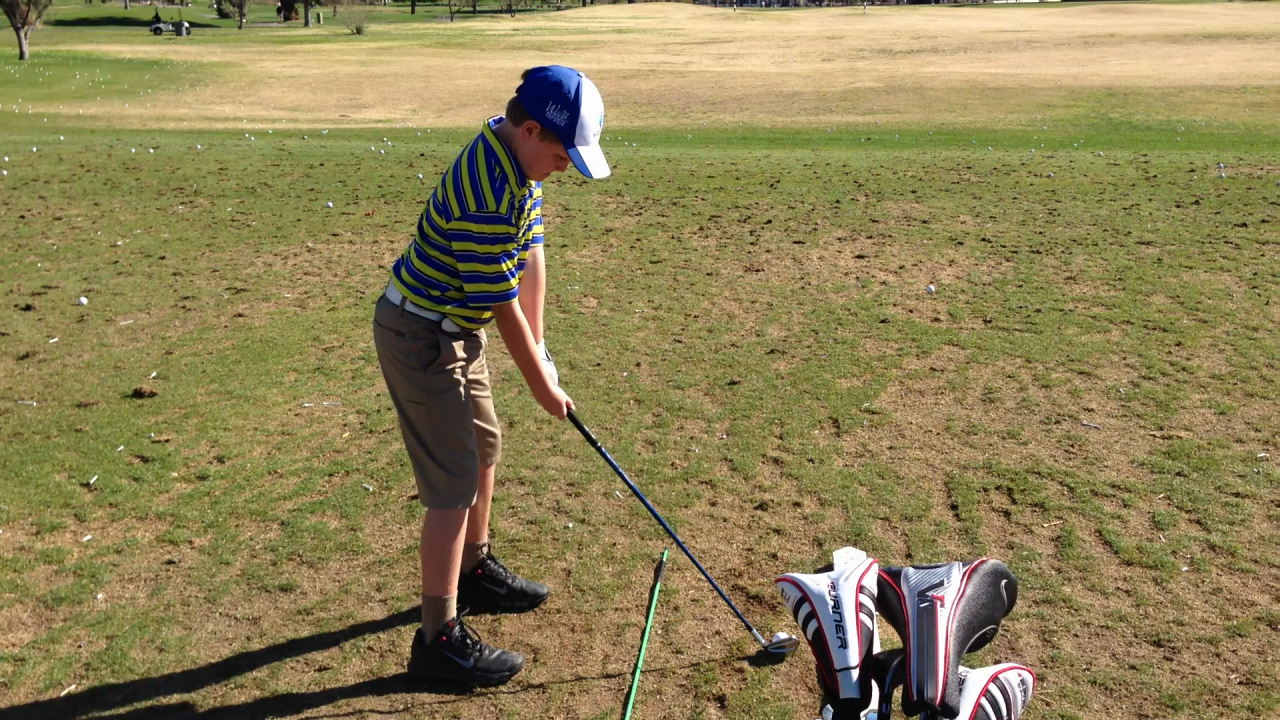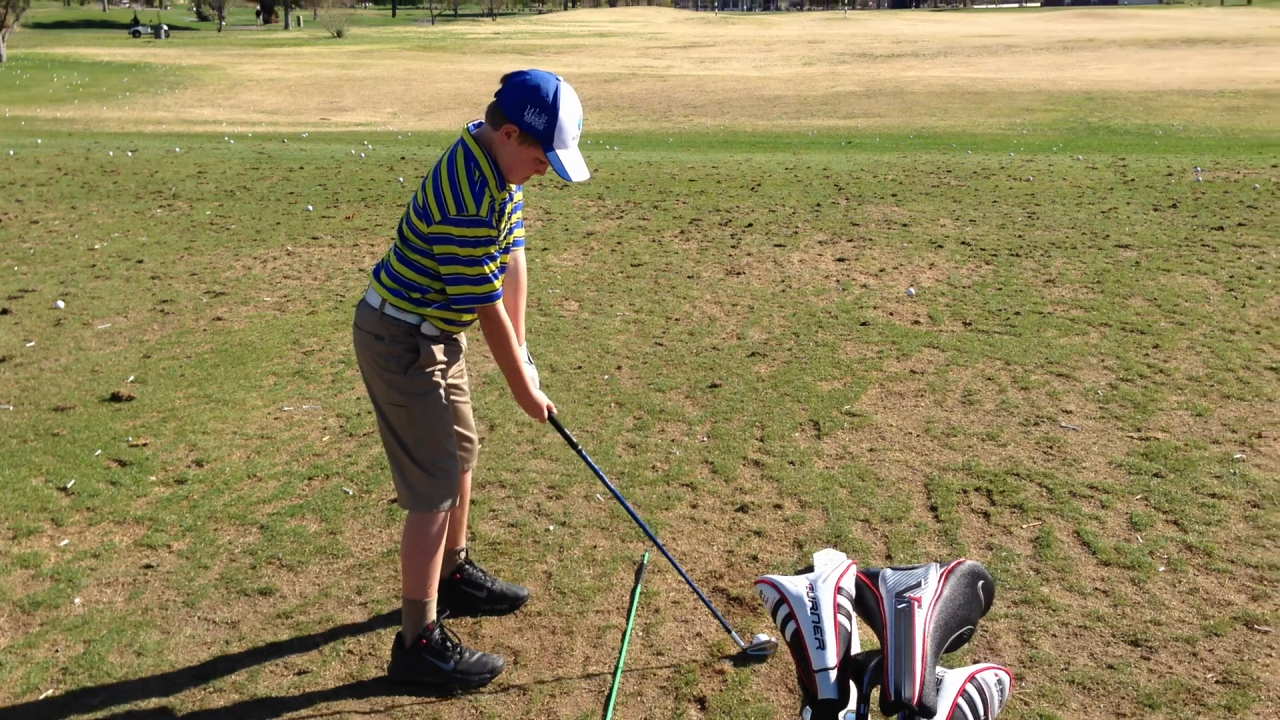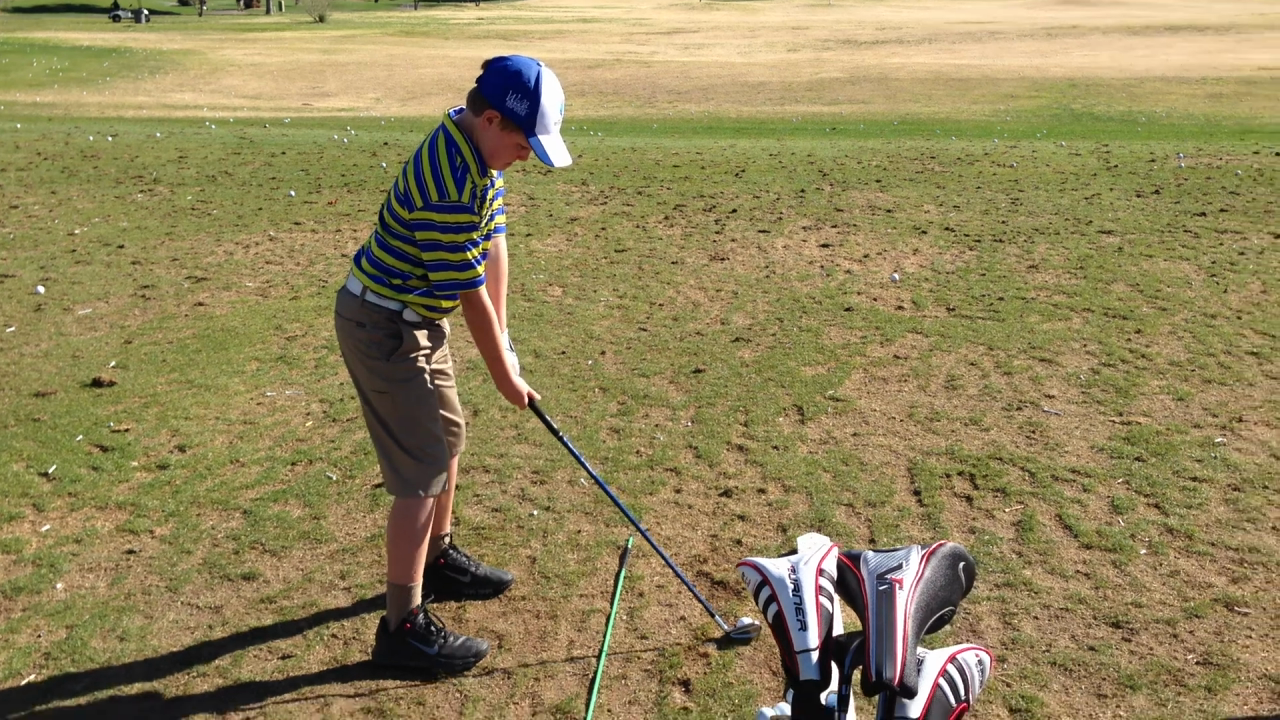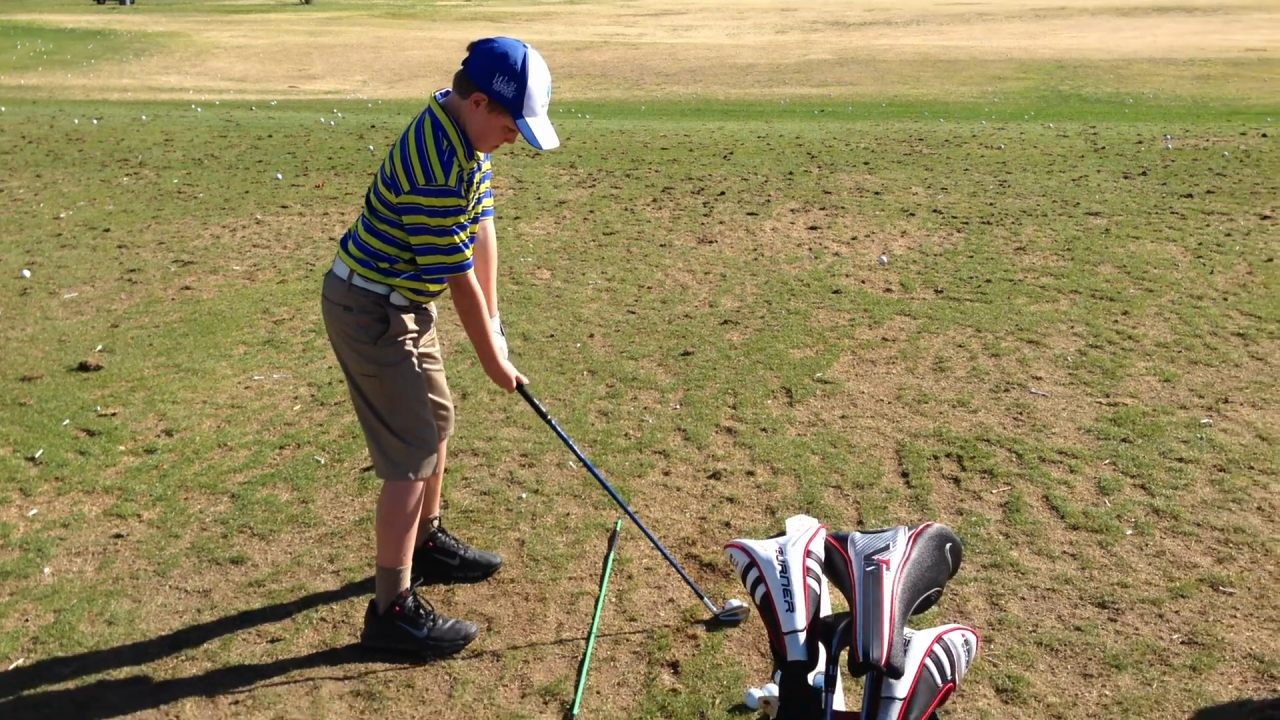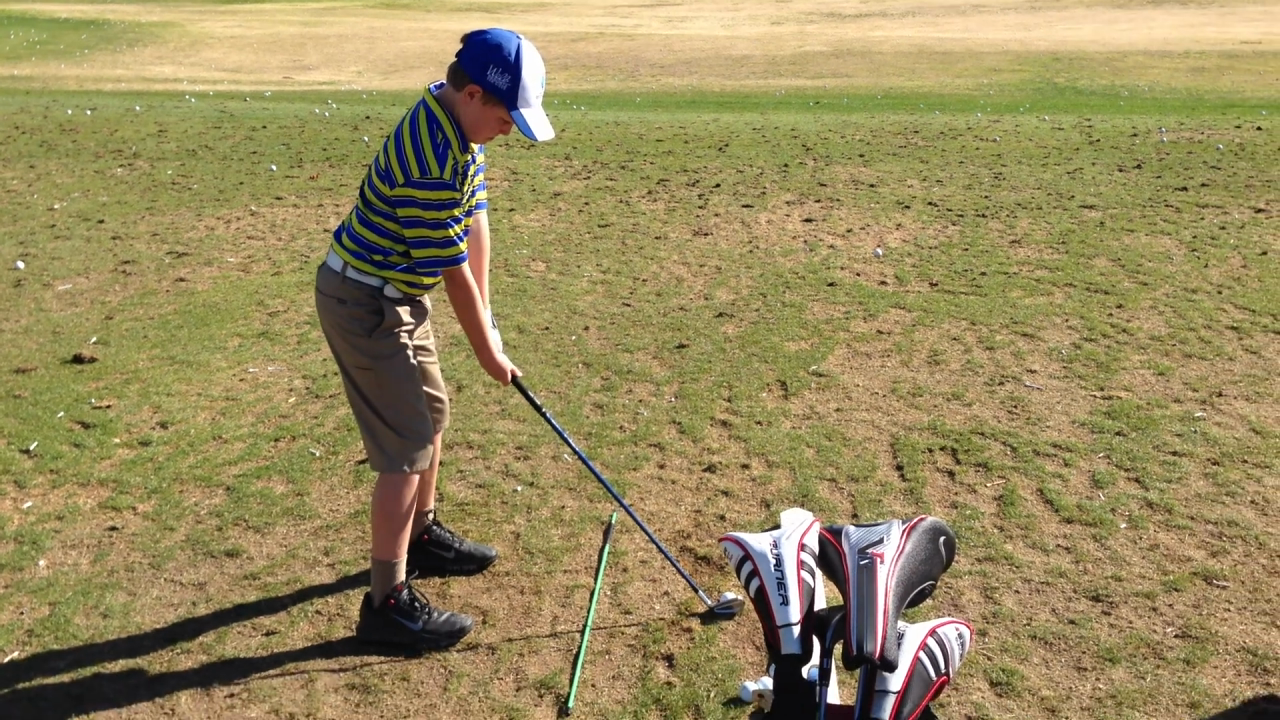
dt=0.2s
person 1, frame 1
left shoulder: (512, 154)
right shoulder: (488, 193)
left elbow: (531, 253)
right elbow: (503, 305)
left wrist: (540, 346)
right wrist: (541, 384)
left hip: (454, 326)
right hip: (422, 336)
left knee: (482, 449)
right knee: (452, 483)
left ankle: (474, 571)
right ankle: (438, 639)
person 1, frame 2
left shoulder: (496, 162)
right shoulder: (469, 196)
left elbow: (512, 258)
right elbow: (487, 306)
left wrist: (522, 350)
right wrist: (522, 387)
left hip: (433, 330)
right hip: (401, 340)
left knee: (459, 453)
right knee: (433, 486)
left ankle: (452, 575)
right ankle: (419, 641)
person 1, frame 3
left shoulder: (477, 148)
right shoulder: (451, 182)
left elbow: (494, 244)
right elbow: (471, 293)
left wrist: (504, 338)
right wrist: (504, 374)
left hip: (415, 316)
right hip: (384, 326)
left knee: (446, 437)
right knee: (422, 470)
left ankle: (438, 558)
right ankle: (404, 626)
person 1, frame 4
left shoulder: (462, 131)
right shoulder: (437, 166)
left elbow: (482, 228)
right elbow: (459, 276)
left wrist: (495, 321)
right wrist: (492, 359)
left hip: (403, 301)
right hip: (370, 310)
left knee: (436, 421)
right knee: (411, 454)
left ankle: (426, 542)
right ankle: (393, 609)
person 1, frame 5
left shoulder: (455, 123)
right shoulder: (432, 159)
left elbow: (475, 221)
right elbow: (454, 269)
left wrist: (487, 316)
right wrist: (487, 351)
left hip: (396, 294)
right hip: (365, 303)
left knee: (430, 414)
right knee: (406, 447)
left ankle: (421, 535)
right ankle: (388, 602)
